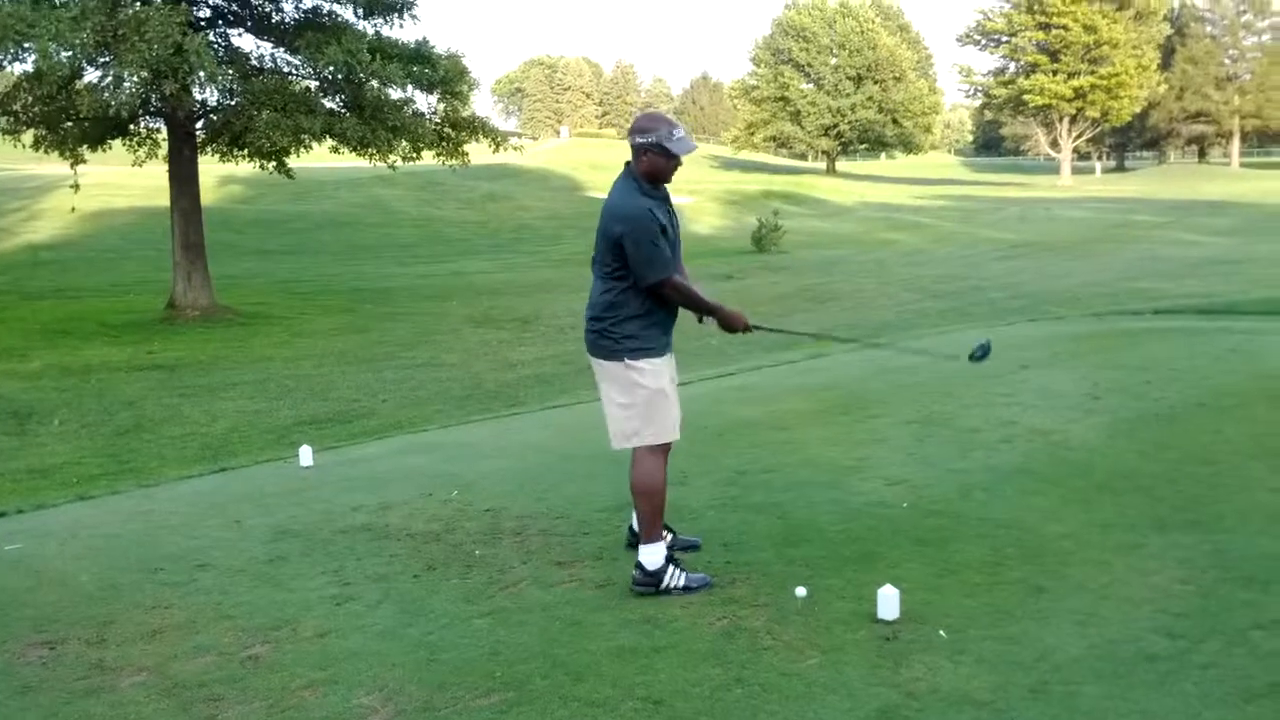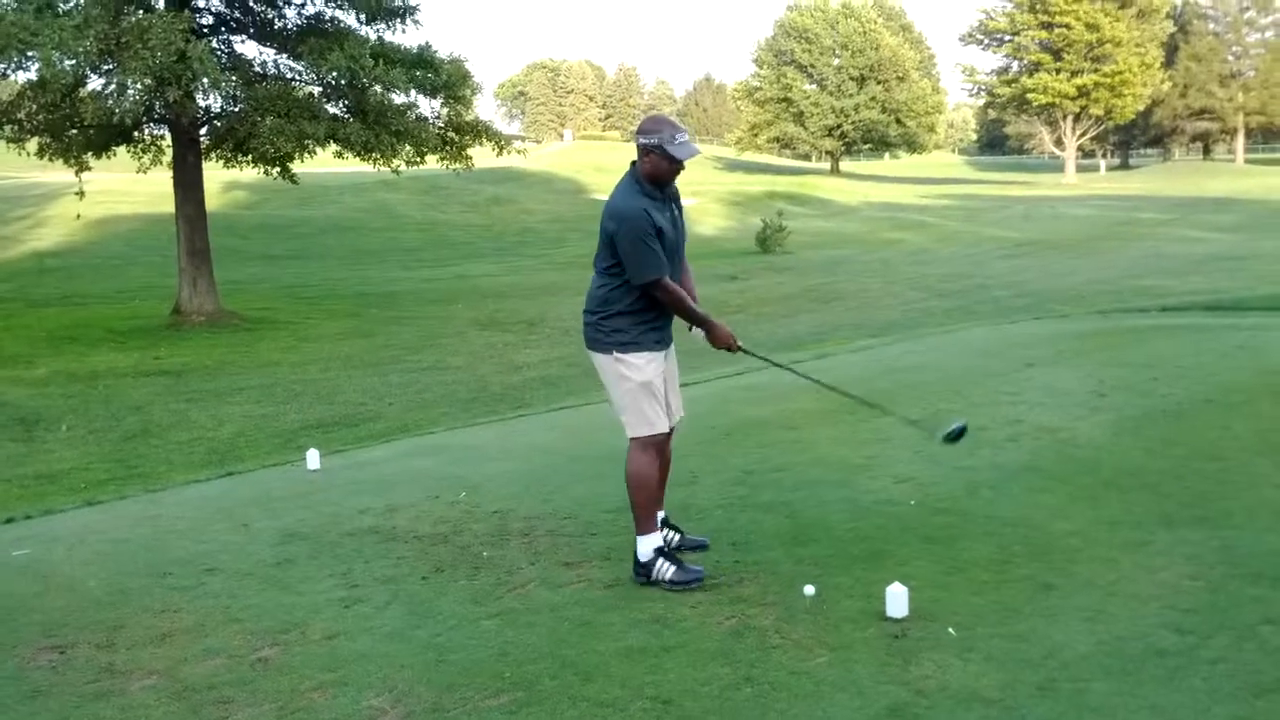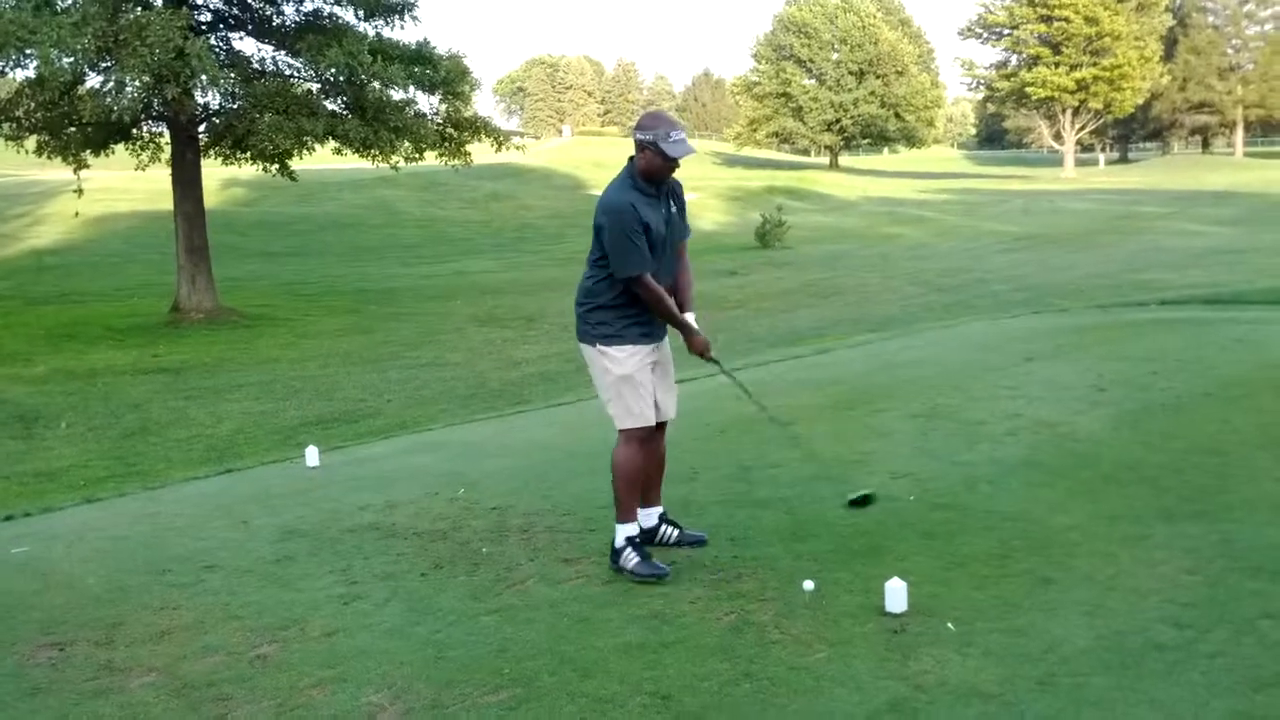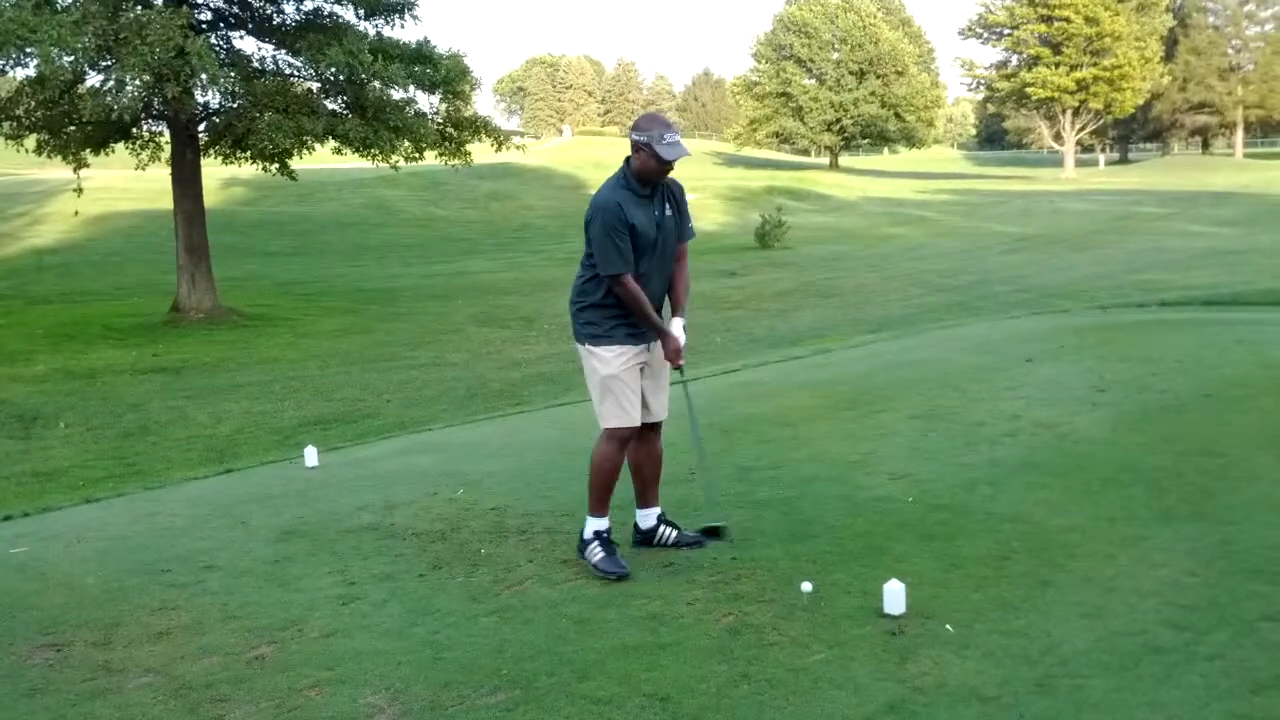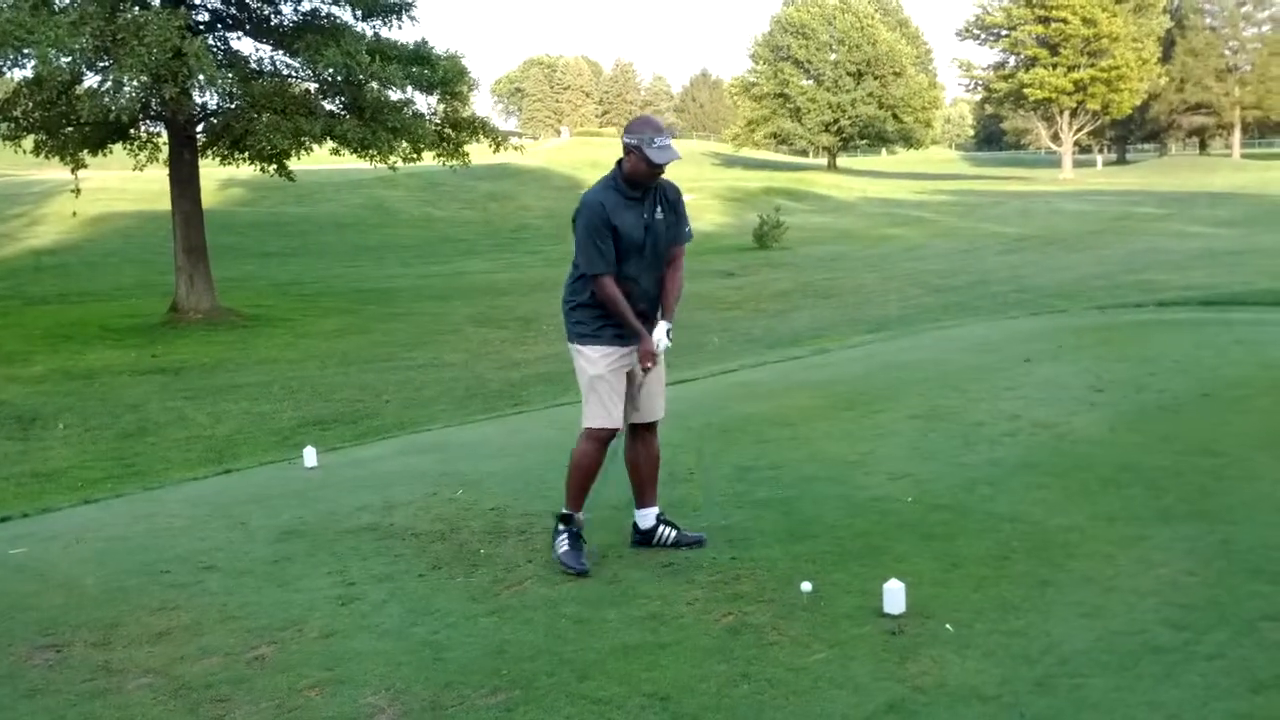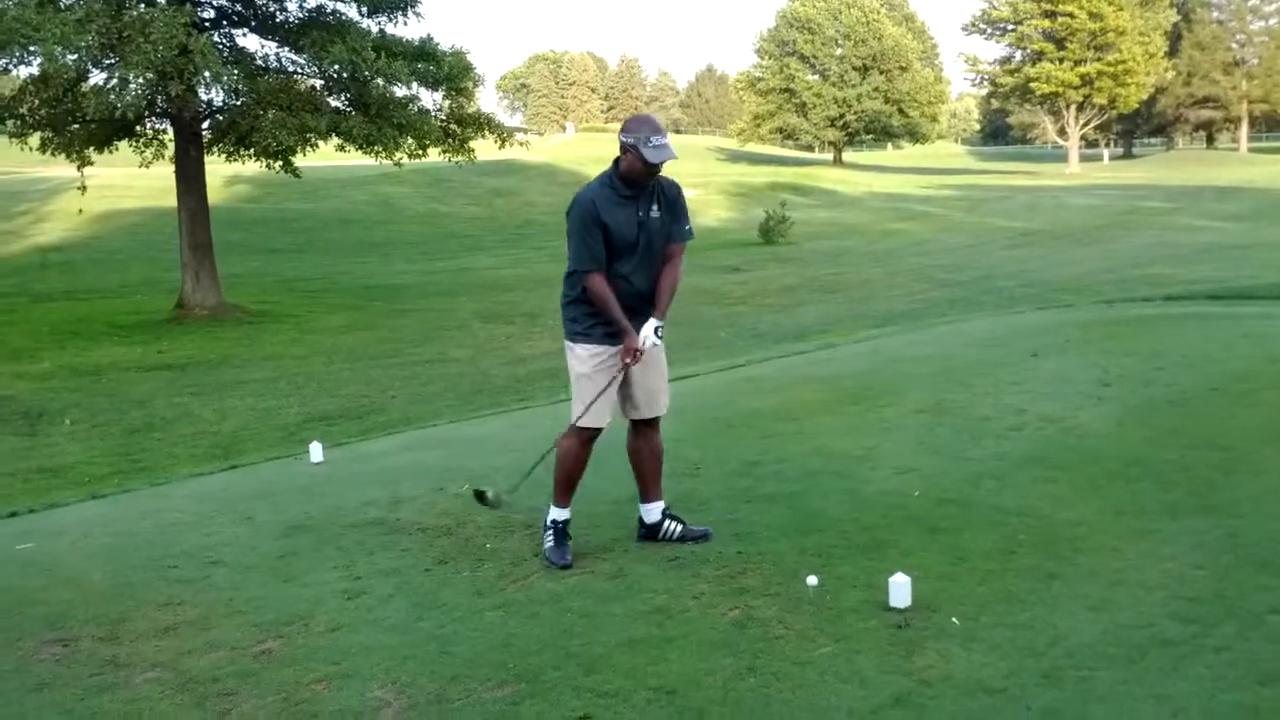
dt=0.1s
person 1, frame 1
left shoulder: (652, 191)
right shoulder: (631, 212)
left elbow: (670, 268)
right elbow: (666, 284)
left wrist: (705, 307)
right wrist: (720, 314)
left hip: (652, 336)
right hip: (626, 344)
left knee: (661, 436)
right knee: (652, 445)
left ankle: (644, 527)
right ankle: (653, 565)
person 1, frame 2
left shoulder: (666, 192)
right shoulder: (630, 211)
left elbow: (679, 262)
right elbow: (658, 285)
left wrist: (698, 311)
right wrist: (708, 325)
left hip: (655, 333)
right hip: (623, 338)
left knee: (662, 431)
right knee: (647, 437)
left ankle: (653, 524)
right ankle: (648, 554)
person 1, frame 3
left shoulder: (672, 190)
right shoulder: (619, 205)
left elbow: (678, 256)
right elbow: (639, 282)
left wrist: (689, 315)
right wrist: (686, 328)
left hip: (655, 328)
right hip: (613, 331)
left knee: (656, 425)
right knee: (634, 429)
left ankle: (650, 520)
right ankle: (623, 539)
person 1, frame 4
left shoulder: (673, 192)
right shoulder: (609, 205)
left elbow: (679, 260)
right elbow: (621, 282)
left wrist: (677, 321)
right wrist: (665, 333)
left hip: (648, 329)
right hip: (606, 331)
left knee: (650, 426)
right knee: (621, 430)
left ankle: (648, 521)
right ankle: (594, 533)
person 1, frame 5
left shoulder: (670, 195)
right shoulder: (597, 205)
left elbow: (675, 262)
right elbow: (602, 281)
left wrist: (664, 323)
right wrist: (639, 335)
left hip: (647, 329)
right hip: (599, 332)
left knee: (645, 425)
right knee: (602, 429)
left ankle: (647, 522)
right ankle: (568, 523)
person 1, frame 6
left shoulder: (669, 193)
right shoulder: (590, 202)
left elbow: (672, 260)
right elbow: (592, 278)
left wrist: (655, 322)
right wrist: (626, 332)
left hip: (642, 326)
right hip: (594, 330)
left knee: (647, 421)
right knee: (586, 426)
left ankle: (653, 516)
right ankle: (557, 520)
